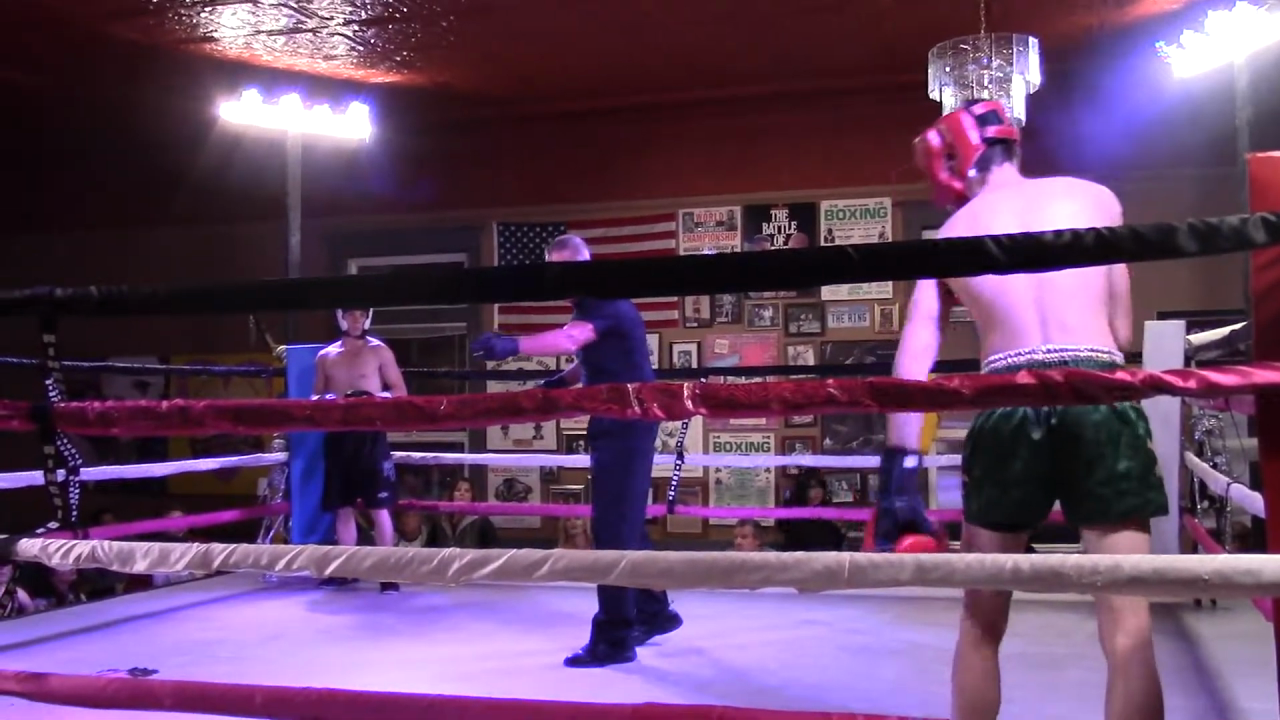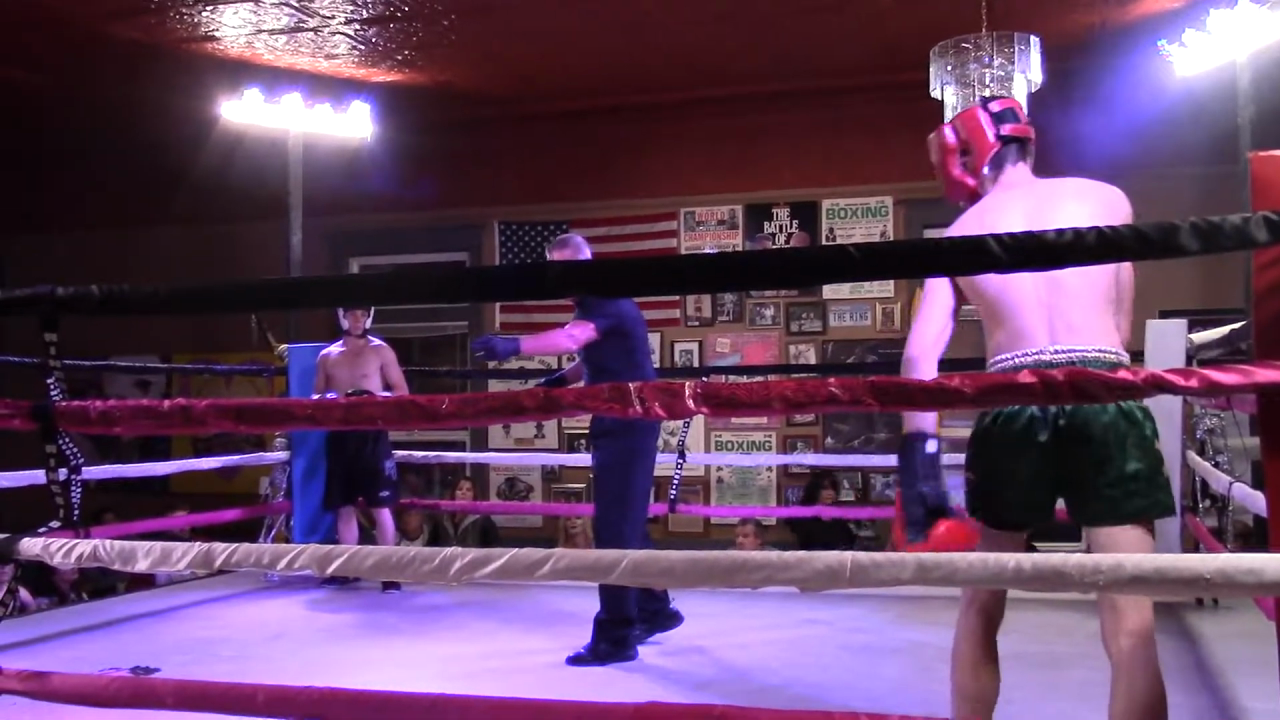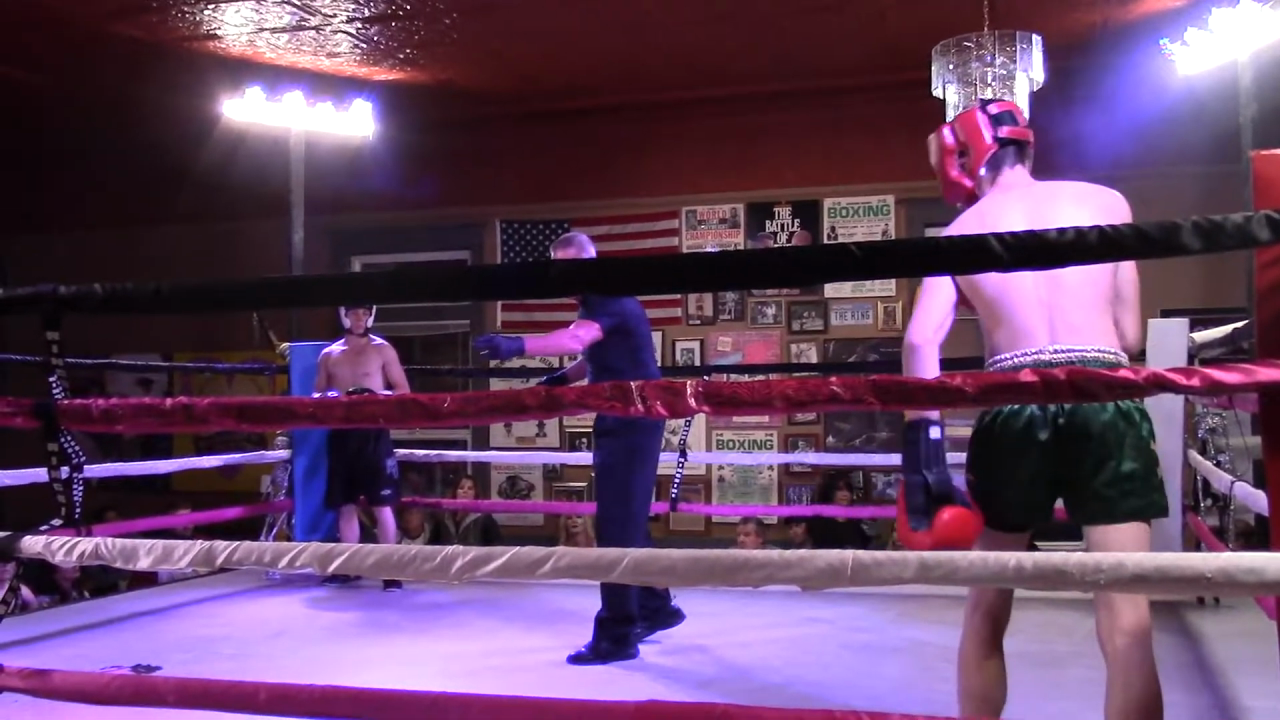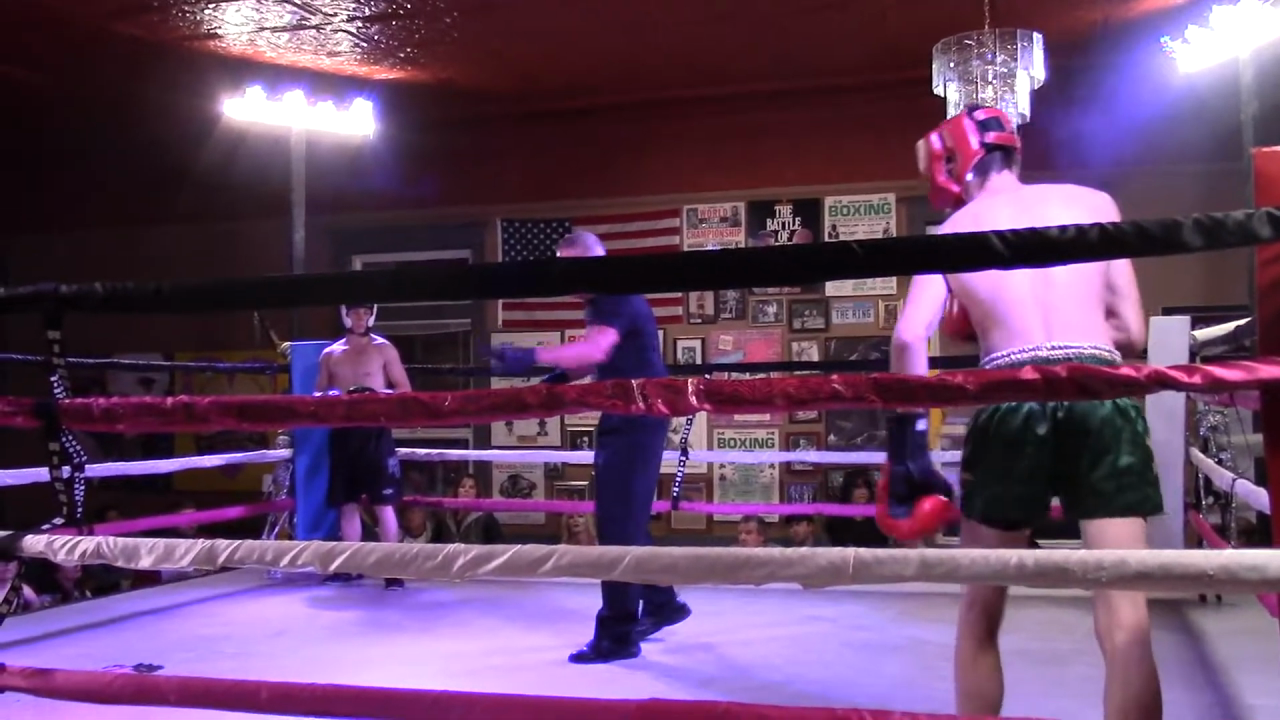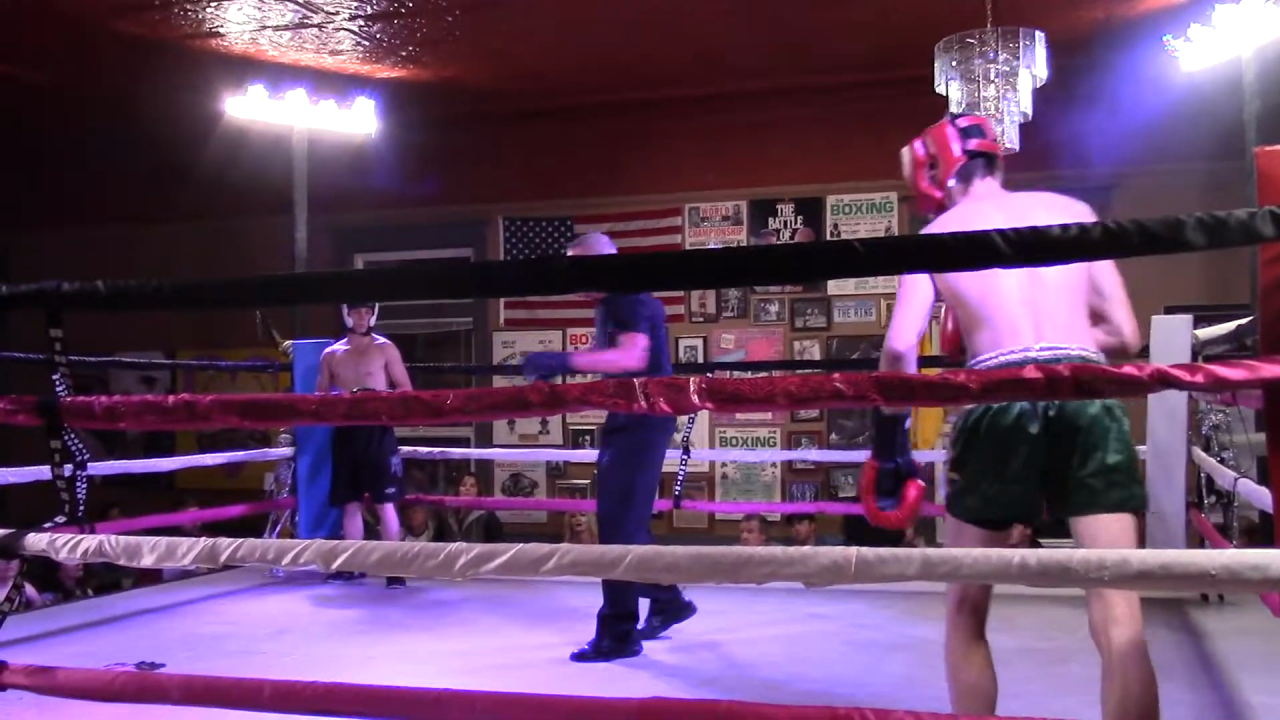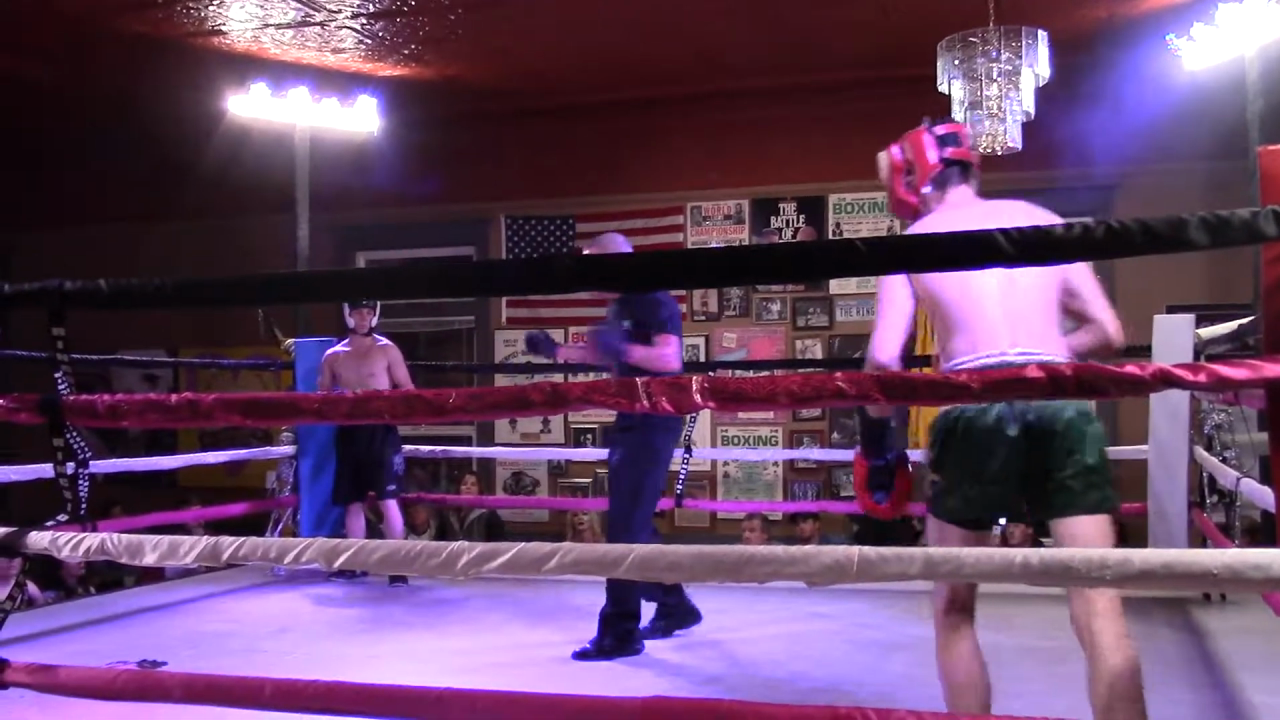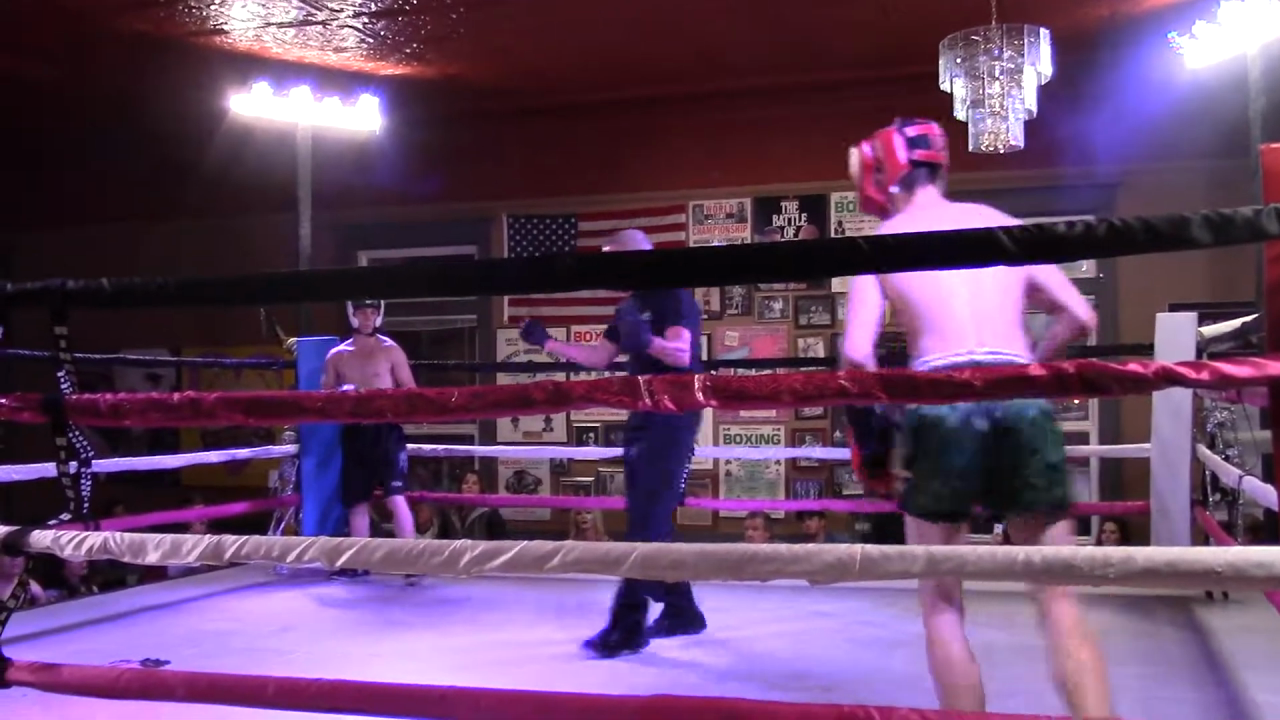
dt=0.1s
person 1, frame 1
left shoulder: (949, 237)
right shoulder: (1095, 199)
left elbow: (912, 370)
right elbow: (1120, 329)
left wrist: (898, 482)
left hip: (1010, 410)
right hip: (1099, 400)
left knee: (980, 623)
right knee: (1127, 630)
person 1, frame 2
left shoulder: (959, 234)
right shoulder: (1106, 199)
left elbow: (921, 350)
right elbow: (1119, 331)
left wrist: (919, 464)
left hip: (1014, 411)
right hip: (1106, 401)
left knee: (980, 613)
right knee: (1130, 631)
person 1, frame 3
left shoulder: (958, 234)
right shoulder: (1105, 203)
left elbow: (921, 341)
right elbow: (1128, 337)
left wrist: (922, 453)
left hip: (1014, 410)
right hip: (1103, 402)
left knee: (986, 616)
right knee: (1127, 630)
person 1, frame 4
left shoulder: (950, 233)
right shoulder: (1094, 205)
left elbow: (909, 338)
right elbow: (1131, 331)
left wrist: (906, 441)
left hip: (1009, 408)
right hip: (1100, 401)
left knee: (981, 613)
right knee: (1125, 626)
person 1, frame 5
left shoulder: (935, 237)
right shoulder: (1073, 212)
left elbow: (899, 346)
right elbow: (1123, 335)
left wrist: (890, 439)
left hip: (999, 408)
right hip: (1087, 401)
left knee: (966, 612)
right knee: (1120, 624)
person 1, frame 6
left shoulder: (914, 241)
right shoulder: (1044, 222)
left elbow: (883, 356)
right elbow: (1106, 330)
left wrist: (879, 435)
left hip: (974, 410)
right hip: (1060, 405)
left knee: (953, 613)
right knee: (1101, 616)
person 1, frame 7
left shoulder: (881, 241)
right shoulder: (1005, 225)
left elbow: (856, 352)
right elbow: (1080, 318)
left wrist: (869, 422)
left hip: (943, 408)
right hip: (1022, 403)
left knee: (941, 610)
right knee: (1061, 605)
person 2, frame 1
left shoulder: (606, 303)
right shoulder: (591, 305)
left elbow: (567, 340)
left wrist: (512, 345)
right wrist: (562, 381)
left hip: (628, 421)
right hip: (611, 421)
left knee: (613, 526)
right knee: (623, 521)
left ankle: (613, 638)
right ankle: (654, 611)
person 2, frame 2
left shoulder: (606, 302)
right shoulder: (591, 305)
left elbow: (569, 340)
left wrist: (512, 346)
right wrist: (562, 380)
left hip: (631, 422)
right hip: (613, 421)
left knee: (615, 525)
right knee: (624, 520)
left ankle: (615, 637)
right ankle: (654, 609)
person 2, frame 3
left shoulder: (611, 300)
right shoulder: (595, 304)
left elbow: (575, 340)
left wrist: (517, 346)
right wrist: (564, 378)
left hip: (635, 420)
right hip: (617, 419)
left knee: (618, 523)
right knee: (625, 519)
left ankle: (616, 635)
right ankle: (656, 606)
person 2, frame 4
left shoulder: (618, 300)
right shoulder: (600, 303)
left elbow: (593, 351)
left wrist: (531, 356)
right wrist: (562, 374)
left hip: (641, 420)
right hip: (620, 420)
left knee: (617, 522)
right knee: (624, 519)
left ankle: (617, 634)
right ankle: (661, 602)
person 2, frame 5
left shoulder: (633, 301)
right shoulder: (608, 305)
left elbow: (631, 359)
left wrist: (564, 360)
right wrist: (563, 366)
left hip: (645, 420)
right hip: (624, 418)
left knee: (619, 522)
right knee: (624, 519)
left ankle: (618, 632)
right ankle: (668, 601)
person 2, frame 6
left shoulder: (654, 302)
right shoulder: (618, 308)
left elbow: (672, 360)
right elbow: (603, 357)
left wrist: (625, 351)
right wrist: (556, 350)
left hip: (656, 421)
right hip: (630, 420)
left knee: (625, 523)
right knee: (634, 521)
left ankle: (619, 632)
right ankle: (675, 606)
person 2, frame 7
left shoulder: (674, 297)
right shoulder: (631, 305)
left elbow: (681, 355)
right elbow: (600, 357)
left wrist: (645, 339)
right wrist: (547, 342)
left hip: (672, 419)
right hip: (645, 417)
left knee: (647, 517)
right knee: (649, 517)
left ankle: (628, 626)
right ankle: (680, 609)
person 3, frame 1
left shoulder: (379, 351)
right shoulder: (325, 356)
left elbow: (400, 392)
right elbow: (316, 395)
left wrist: (373, 398)
right wrist: (322, 402)
left hip: (370, 435)
right hip: (337, 436)
left knee: (379, 507)
right knee: (342, 508)
person 3, frame 2
left shoulder: (381, 351)
right shoulder: (327, 356)
left elbow: (402, 392)
right elbow: (316, 395)
left wrist: (374, 397)
right wrist: (325, 401)
left hip: (371, 435)
right hip: (339, 436)
left knee: (380, 507)
right knee: (344, 507)
person 3, frame 3
left shoulder: (383, 350)
right shoulder: (328, 355)
left elbow: (404, 391)
right elbow: (317, 394)
left wrist: (376, 396)
right wrist: (326, 399)
left hip: (373, 433)
right hip: (341, 434)
left knee: (382, 505)
right knee: (345, 505)
person 3, frame 4
left shoulder: (384, 349)
right shoulder: (329, 355)
left elbow: (405, 390)
right elbow: (318, 394)
left wrist: (376, 396)
left hip: (374, 433)
right hip: (343, 434)
left knee: (383, 505)
right knee: (347, 505)
person 3, frame 5
left shoulder: (385, 349)
right shoulder: (330, 355)
left elbow: (406, 390)
right elbow: (319, 393)
left wrist: (378, 396)
left hip: (377, 432)
right hip: (345, 433)
left knee: (385, 503)
right knee: (350, 503)
person 3, frame 6
left shoulder: (387, 350)
right shoulder: (332, 356)
left elbow: (408, 391)
right elbow: (321, 396)
left hip: (381, 432)
right hip: (349, 434)
left knee: (388, 501)
right knee: (352, 503)
person 3, frame 7
left shoulder: (391, 350)
right shoulder: (336, 356)
left elbow: (411, 392)
left hip: (386, 431)
right hip: (354, 433)
left knee: (395, 497)
right knee: (357, 503)
